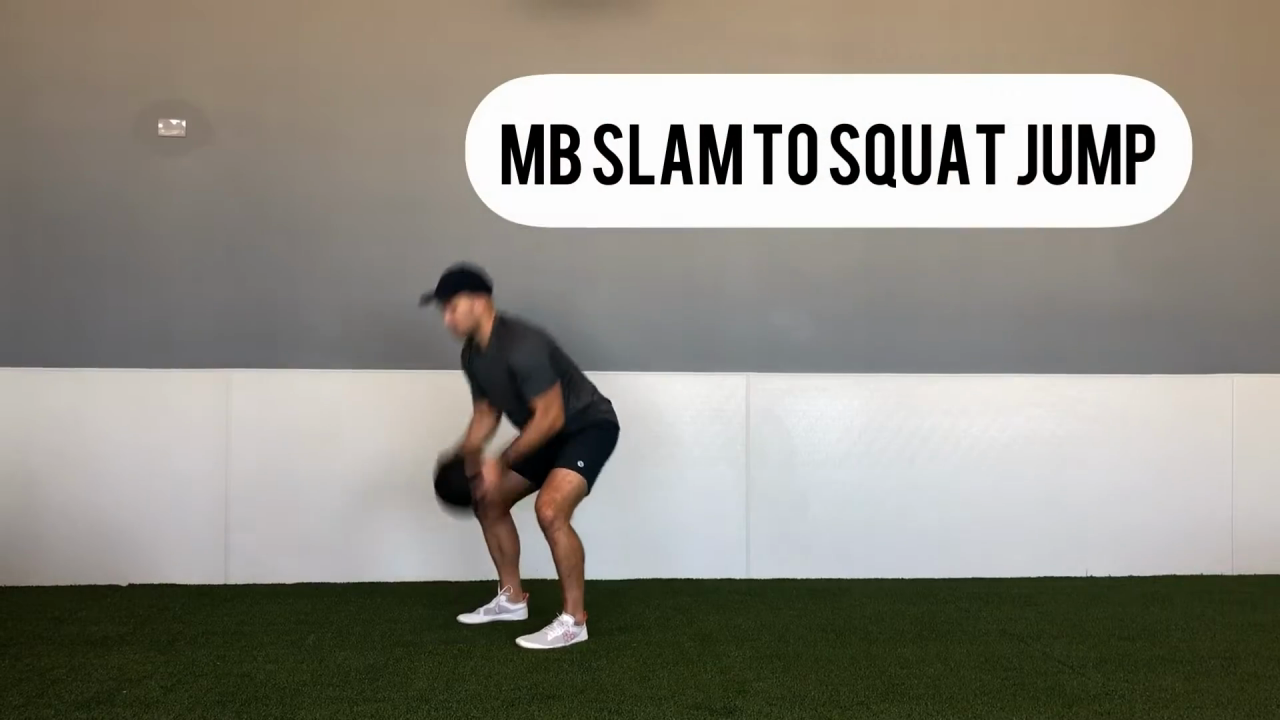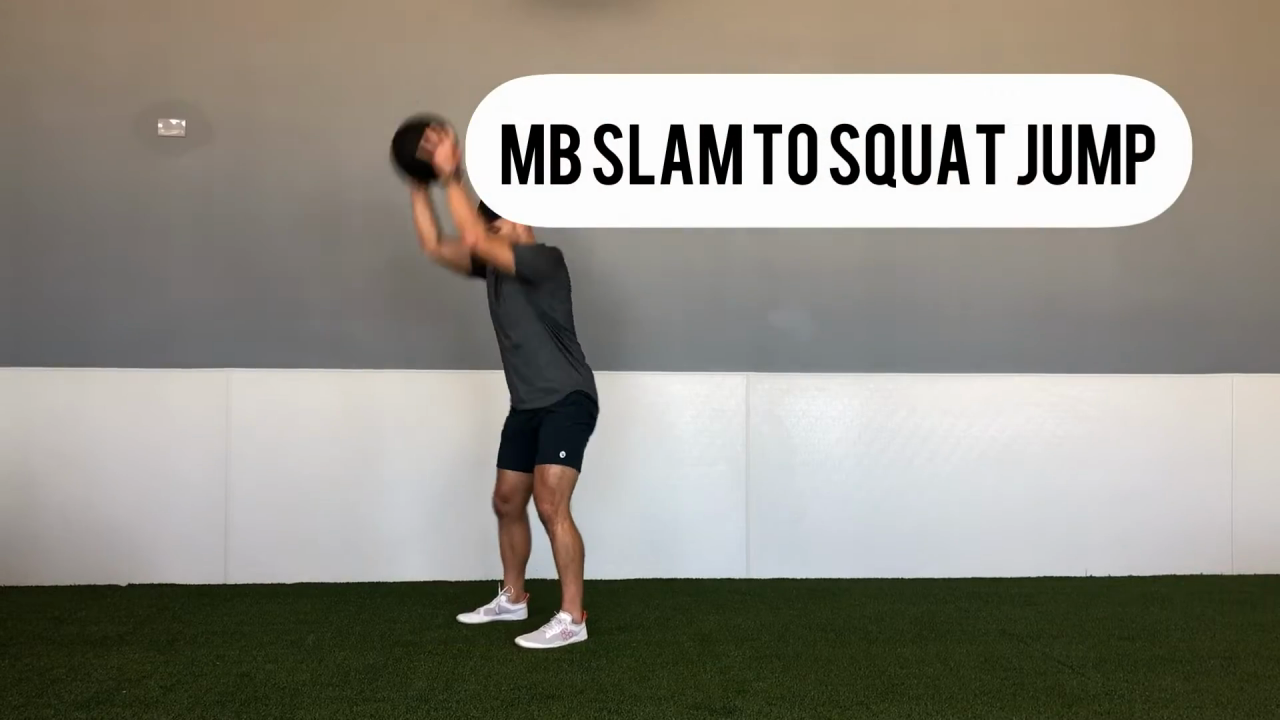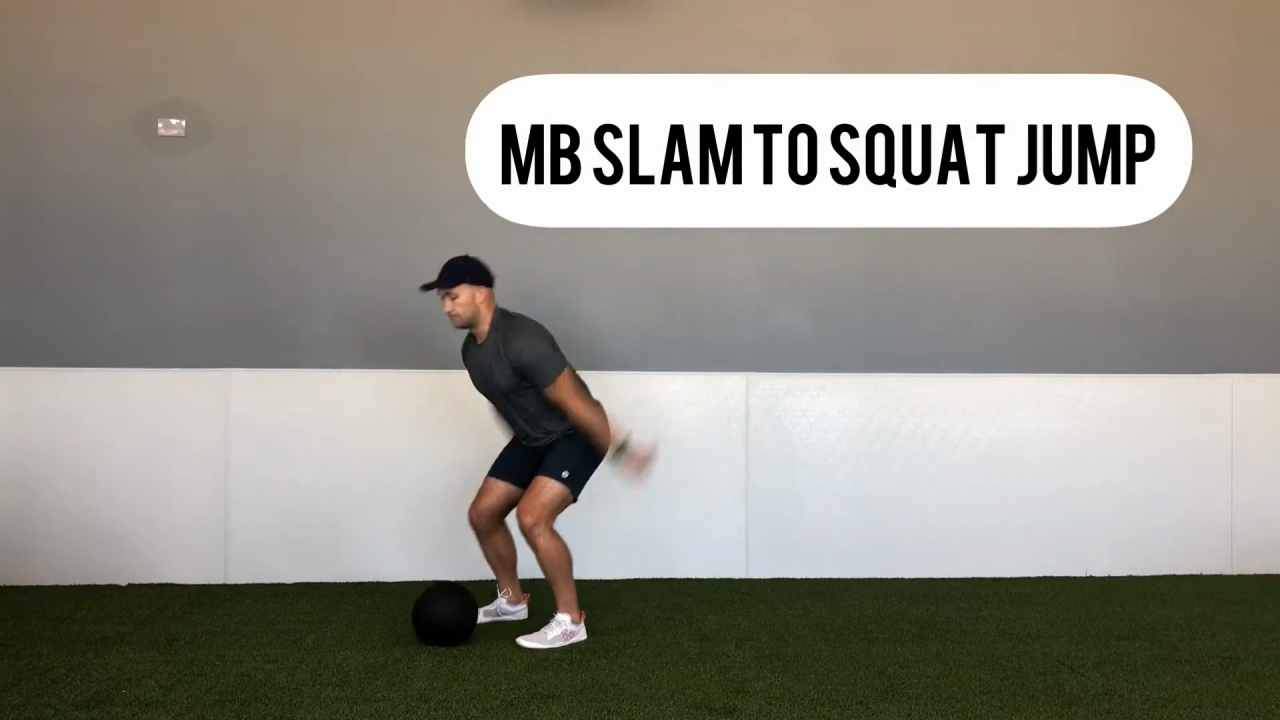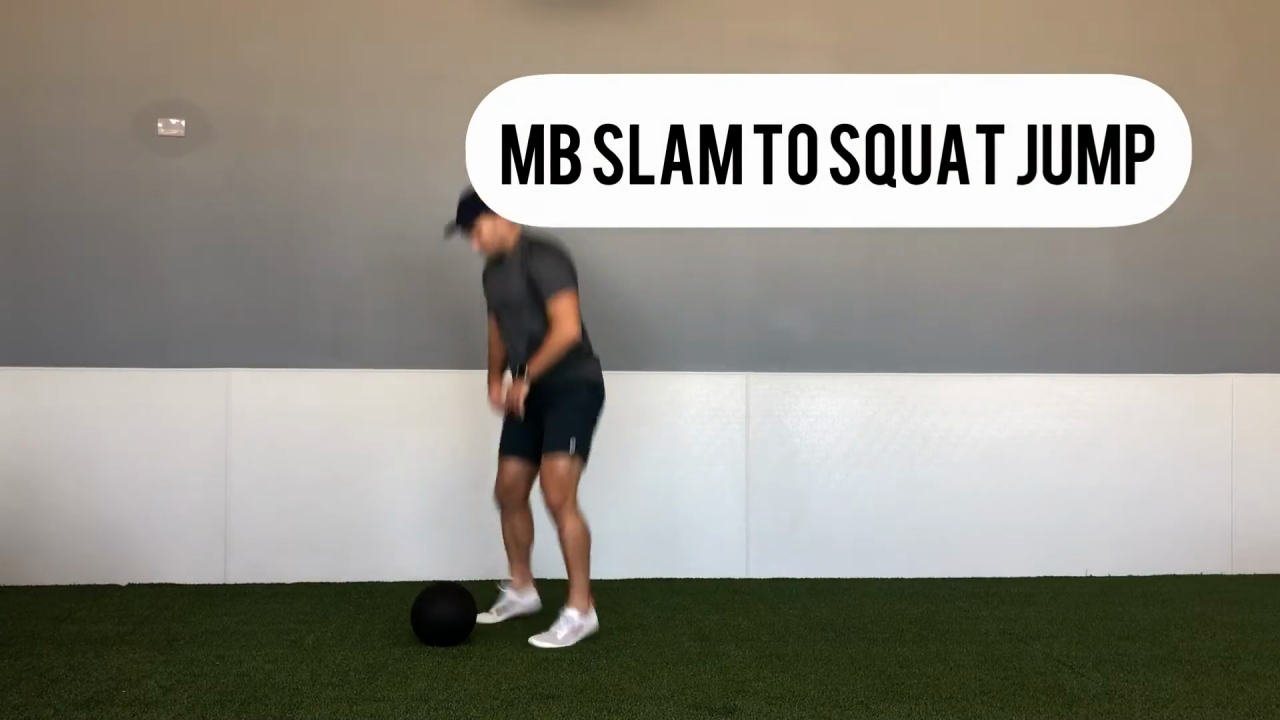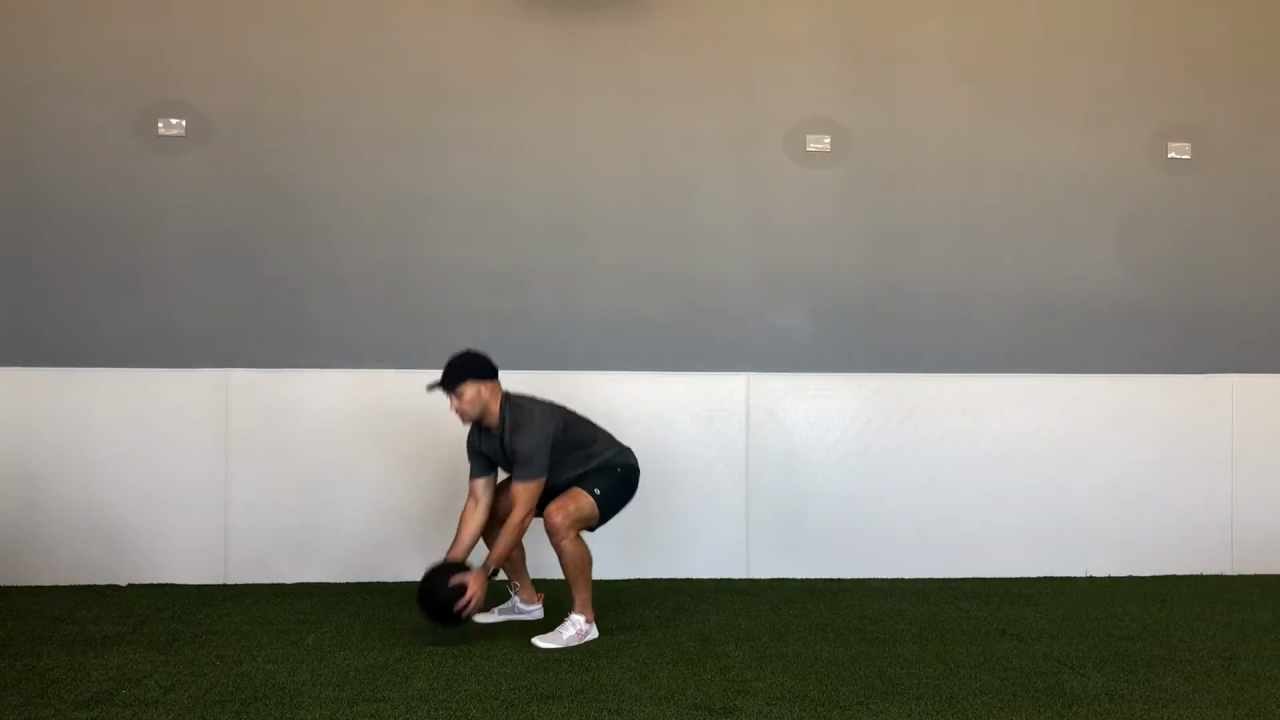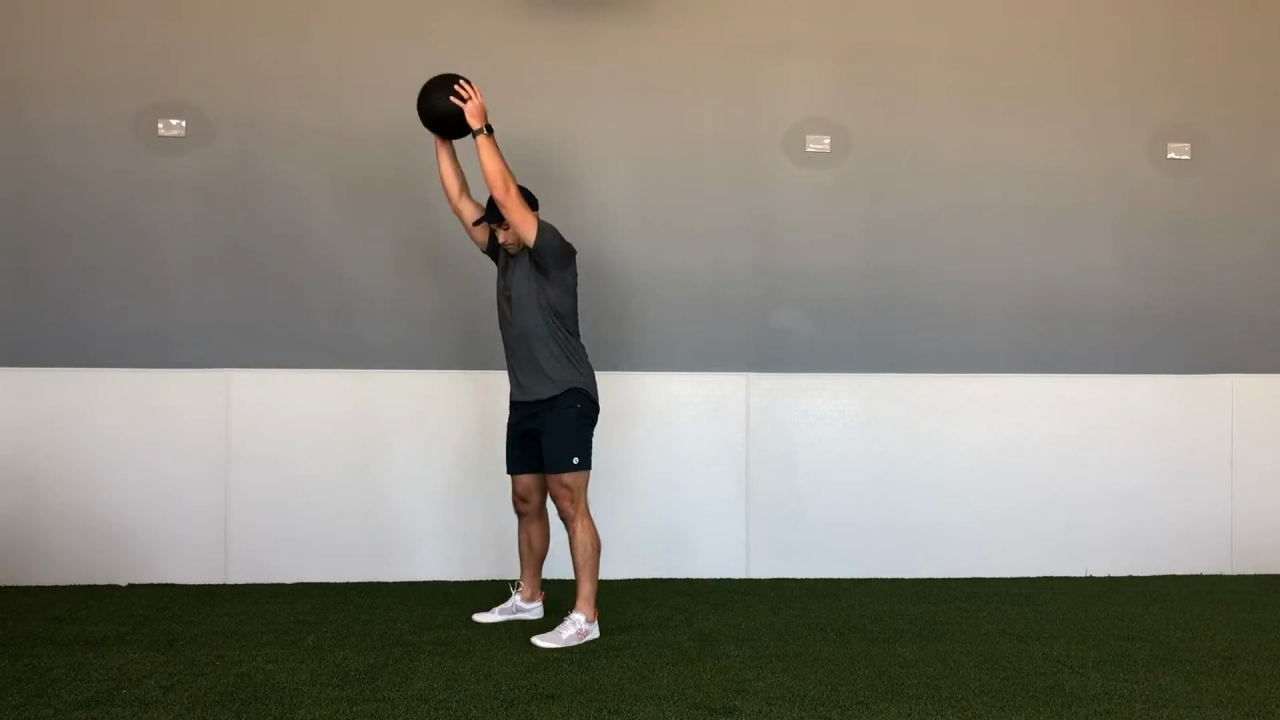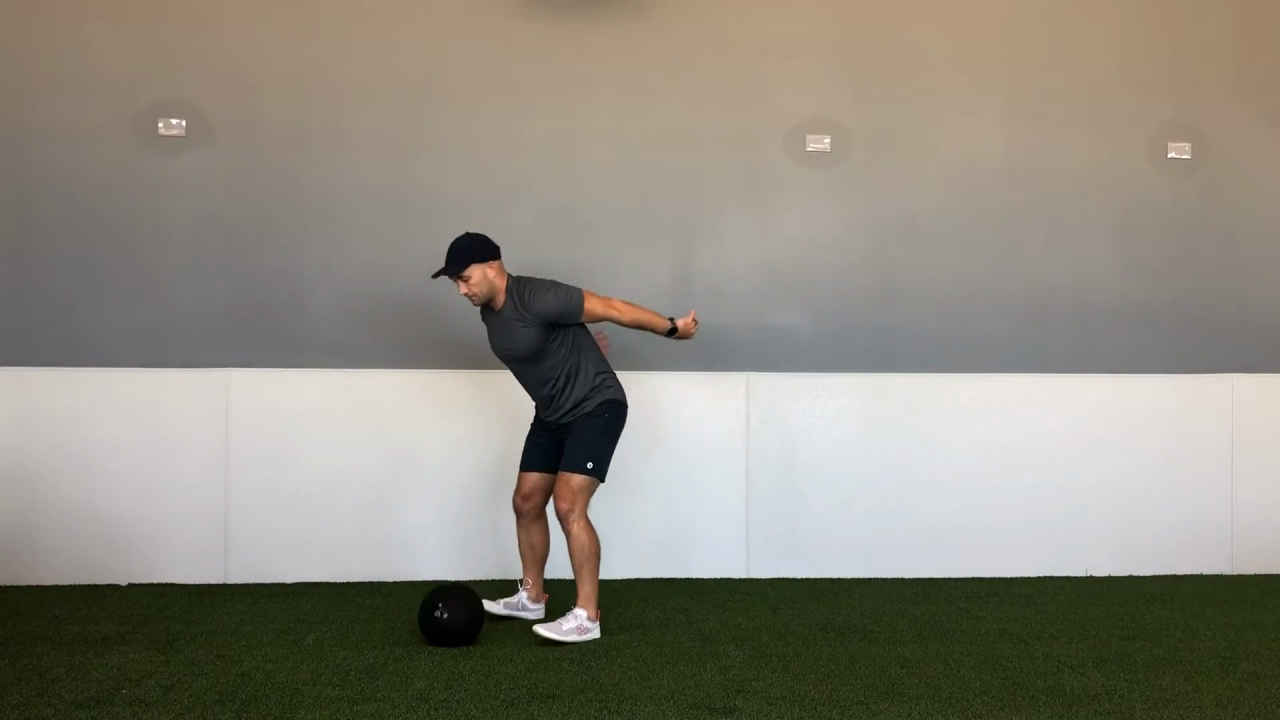
dt=0.7s
person 1, frame 1
left shoulder: (522, 345)
right shoulder: (473, 352)
left elbow: (551, 416)
right elbow: (487, 413)
left wrist: (502, 463)
right wrist: (464, 455)
left hip: (590, 427)
right hip: (549, 429)
left knee: (550, 510)
right knee: (488, 503)
left ankle: (574, 620)
right ankle: (512, 598)
person 1, frame 2
left shoulder: (545, 260)
right shoulder: (494, 266)
left elbow: (479, 242)
right elbow: (438, 248)
left wrist: (451, 173)
right wrist: (419, 181)
left hip: (566, 403)
right hip: (527, 407)
left knee: (552, 505)
right knee: (507, 502)
left ankle: (572, 617)
right ankle: (510, 596)
person 1, frame 3
left shoulder: (520, 340)
right shoulder: (471, 348)
left elbow: (572, 400)
left wrist: (618, 448)
left hip: (575, 437)
right hip: (533, 438)
left knee: (533, 517)
right knee: (482, 512)
left ankle: (570, 619)
right ankle: (512, 599)
person 1, frame 4
left shoulder: (542, 256)
right shoulder: (493, 268)
left elbow: (569, 328)
left wrist: (525, 377)
right wrist: (497, 377)
left hip: (574, 388)
right hip: (534, 390)
left knee: (557, 495)
right knee: (508, 492)
left ankle: (581, 611)
right ankle: (521, 591)
person 1, frame 5
left shoulder: (528, 427)
right shoulder: (480, 435)
left elbow: (522, 513)
right elbow: (478, 503)
left wrist: (484, 573)
right wrist: (451, 564)
left hip: (613, 471)
right hip: (565, 476)
left knee: (559, 517)
right knee: (491, 510)
left ankle: (583, 619)
right ankle: (526, 599)
person 1, frame 6
left shoulder: (555, 252)
right shoulder: (507, 256)
left elbow: (507, 196)
right elbow: (459, 202)
left wrist: (482, 129)
right wrist: (444, 136)
left hip: (565, 398)
right hip: (525, 403)
left knee: (570, 506)
right knee: (527, 502)
left ankle: (585, 618)
right ankle: (528, 597)
person 1, frame 7
left shoulder: (536, 298)
right shoulder: (489, 311)
left elbow: (610, 307)
left wrist: (671, 328)
right wrist: (587, 342)
left hip: (595, 407)
right hip: (552, 413)
left knee: (568, 504)
right knee: (525, 502)
left ankle: (586, 615)
right ankle: (531, 596)
